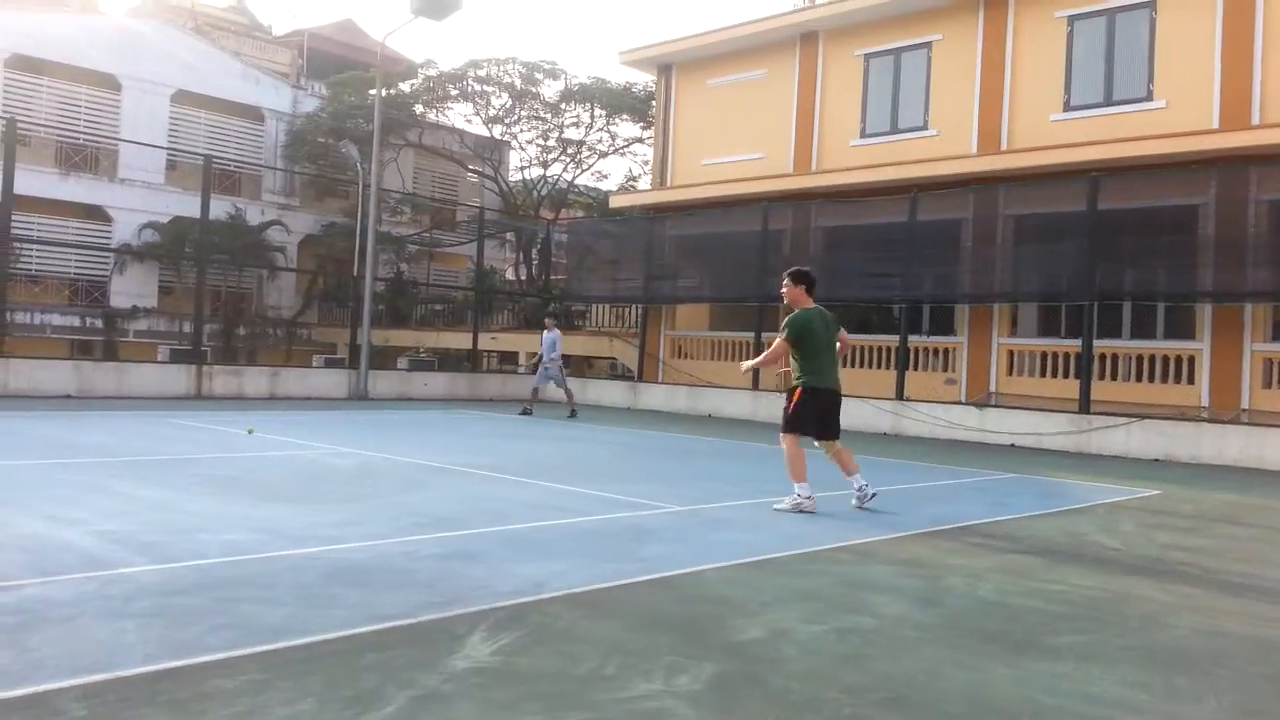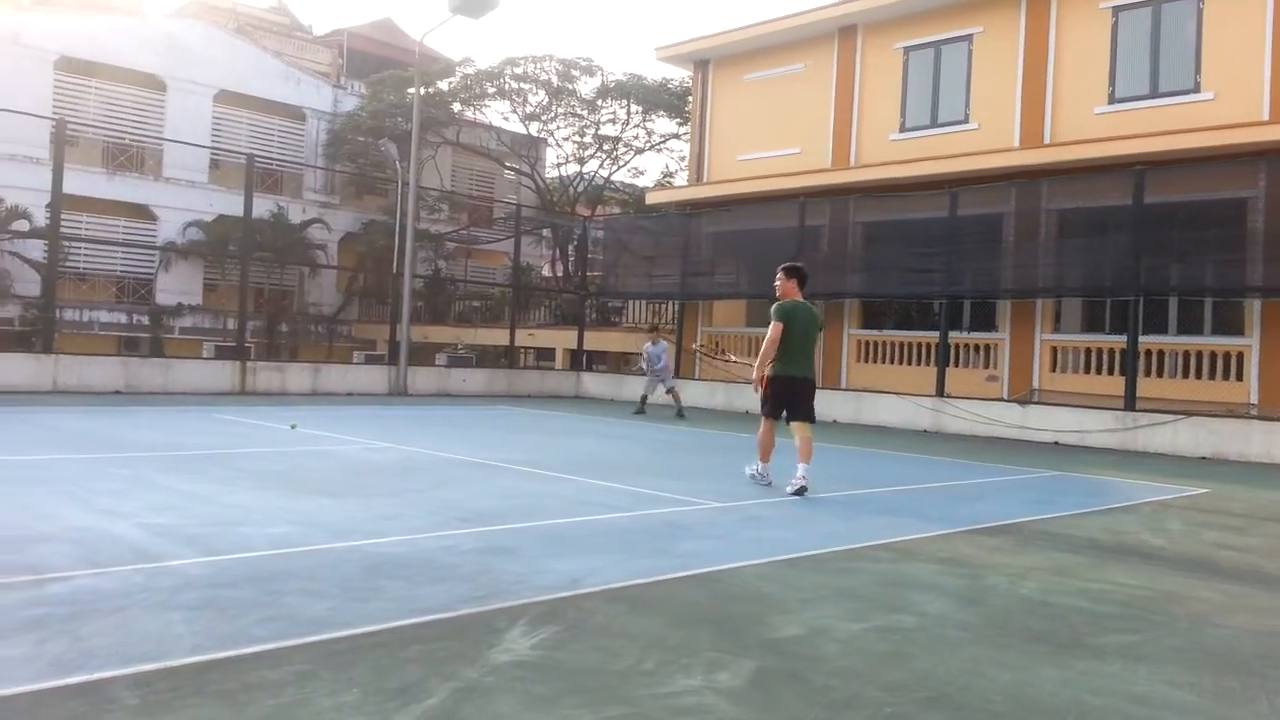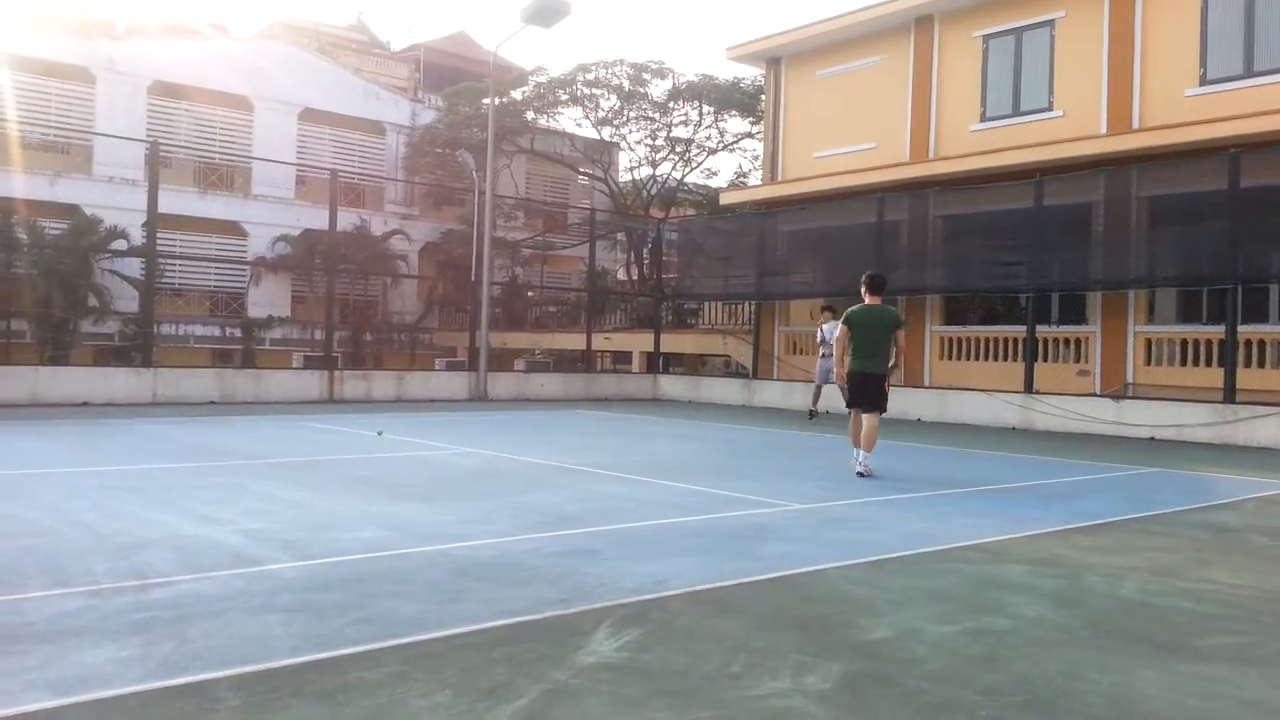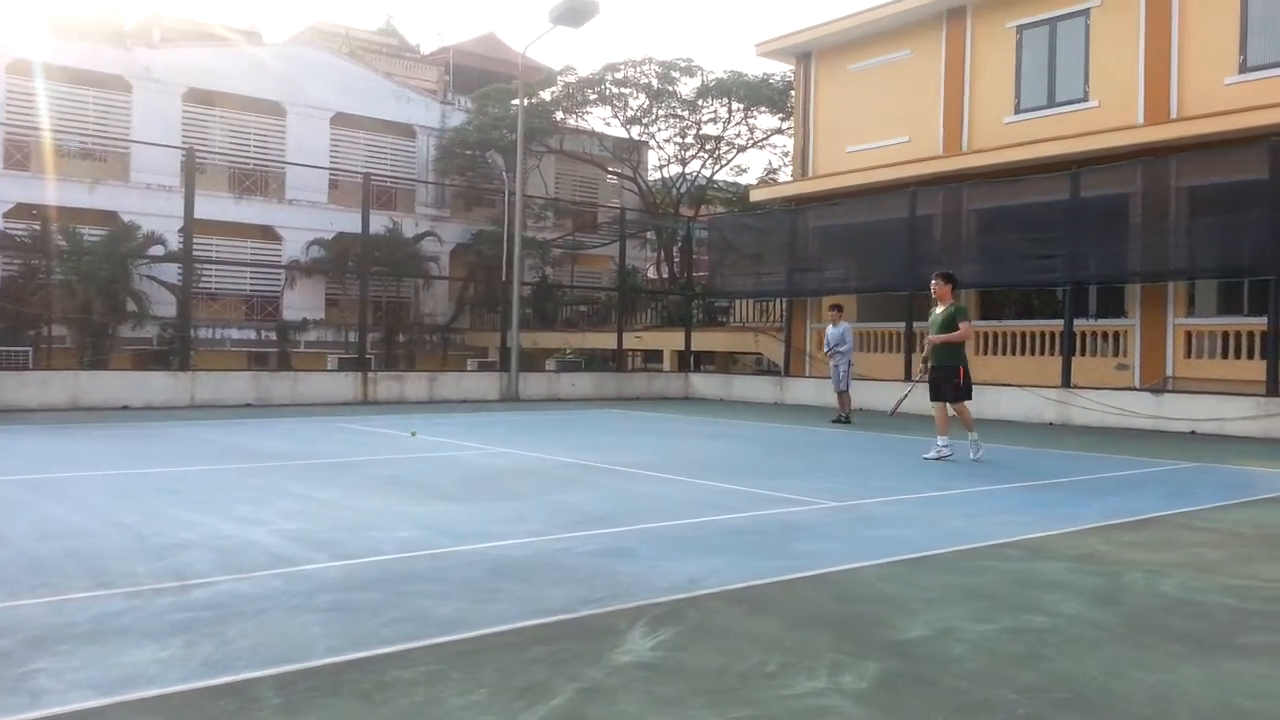
dt=1s
person 1, frame 1
left shoulder: (796, 320)
right shoulder: (827, 316)
left elbow: (775, 354)
right elbow: (846, 343)
left wrist: (751, 364)
left hip: (808, 388)
right hip: (831, 388)
left knee: (789, 438)
right knee: (830, 444)
left ankle: (803, 496)
right ankle: (862, 488)
person 1, frame 2
left shoulder: (781, 308)
right shoulder: (814, 313)
left elbow: (772, 339)
left wrist: (758, 369)
left hip: (779, 374)
right hip: (806, 377)
left knee: (768, 422)
right knee: (801, 428)
left ankle: (762, 471)
right ankle: (801, 476)
person 1, frame 3
left shoulder: (851, 313)
right shoulder: (893, 315)
left elbow: (839, 339)
right elbow: (900, 346)
left wrist: (839, 366)
right wrist: (893, 366)
left hip: (855, 370)
right hip: (878, 372)
left knee: (856, 413)
right knee: (871, 417)
left ankle: (858, 457)
right ankle: (864, 462)
person 1, frame 4
left shoulder: (957, 309)
right shoulder: (934, 312)
left elbow: (966, 333)
left wrist: (941, 338)
right wrist: (925, 359)
left hip: (955, 366)
right hip: (937, 366)
left knee: (957, 405)
right knee: (938, 406)
left ankle: (974, 440)
right ankle: (943, 446)
